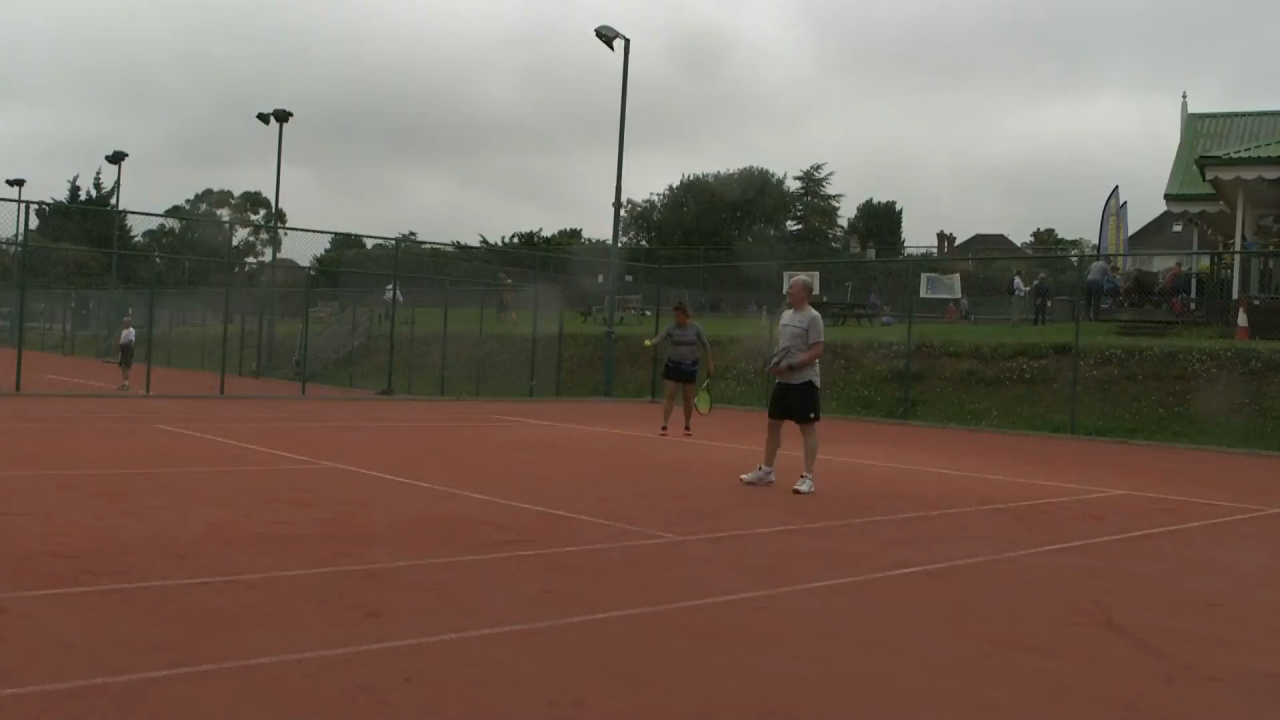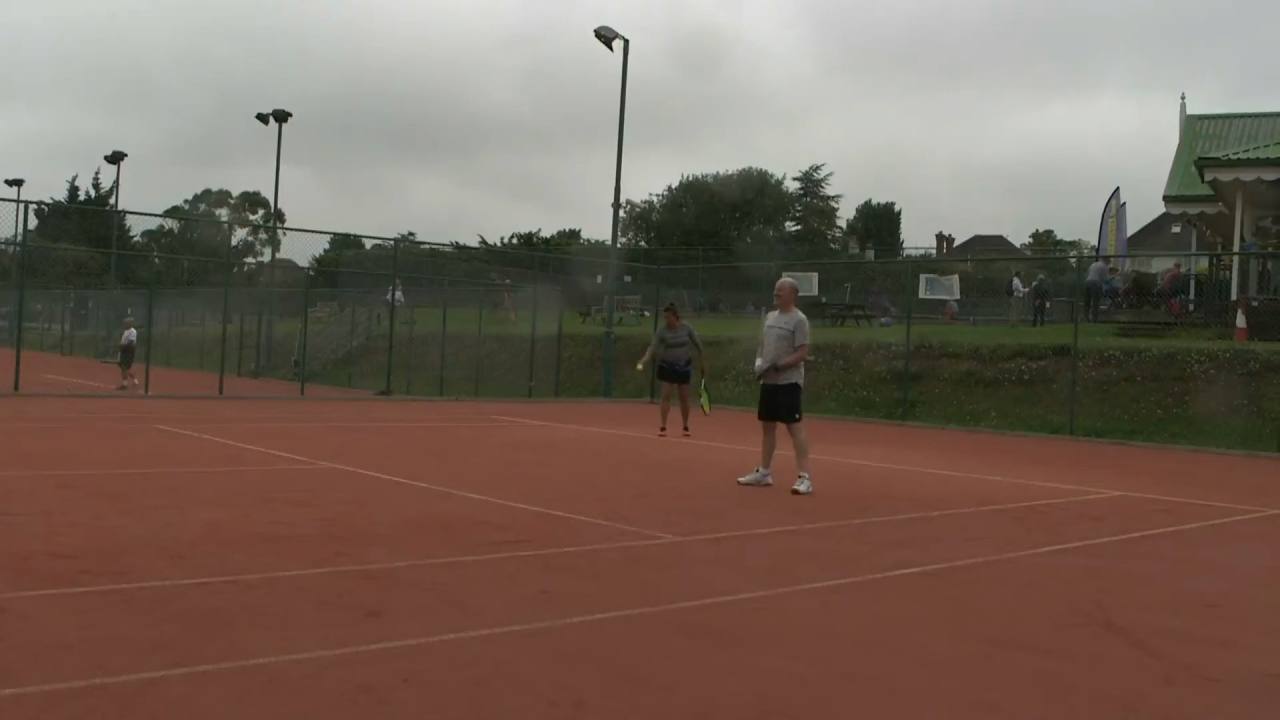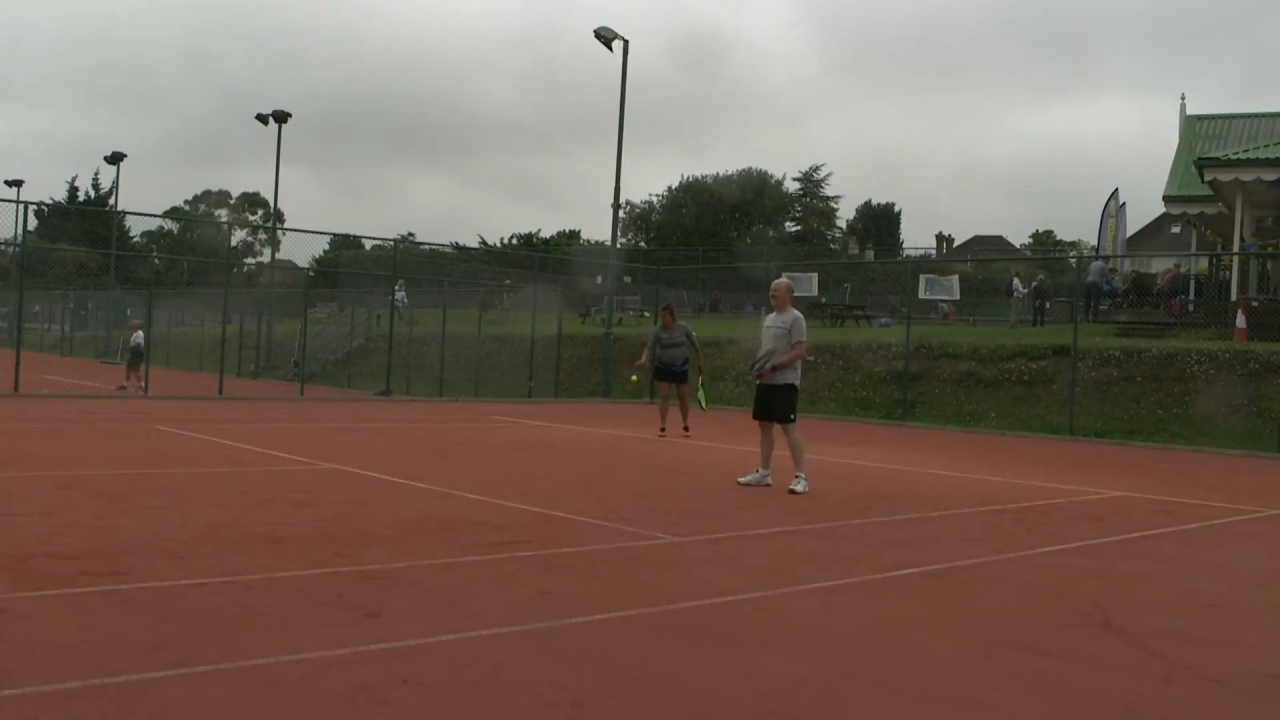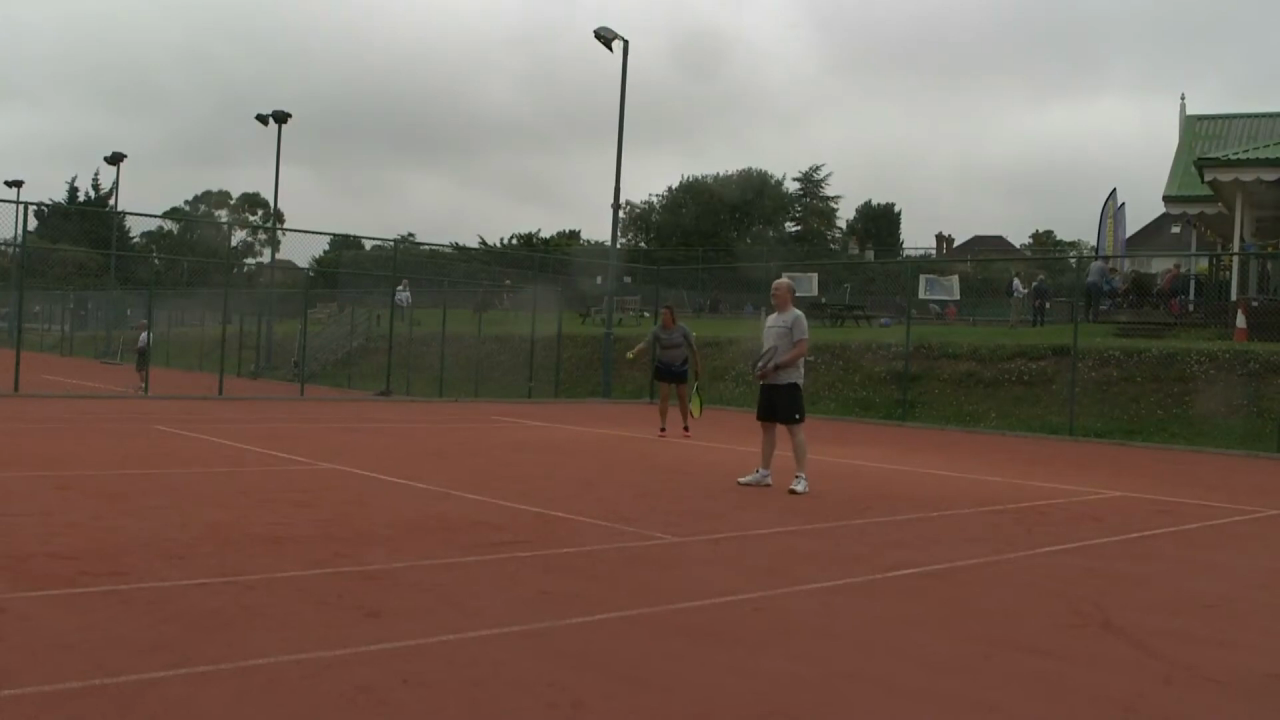
dt=0.3s
person 1, frame 1
left shoulder: (813, 317)
right shoulder: (785, 315)
left elbow: (817, 351)
left wrist: (790, 366)
right wrist: (775, 363)
left hip: (804, 382)
right hip: (783, 381)
left knee: (807, 428)
right knee: (773, 424)
left ankle: (807, 478)
right ankle: (766, 471)
person 1, frame 2
left shoulder: (799, 320)
right shoulder: (770, 316)
left elbow: (802, 354)
left wrist: (777, 367)
right wrist: (758, 363)
left hip: (788, 381)
right hip: (768, 381)
left knee: (794, 427)
right knee: (767, 426)
left ankle: (804, 477)
right ankle: (764, 472)
person 1, frame 3
left shoulder: (795, 318)
right shoulder: (769, 318)
left elbow: (799, 352)
left wrist: (773, 366)
right wrist: (757, 367)
left hip: (785, 382)
right hip: (765, 381)
left knee: (788, 427)
right knee: (765, 426)
left ankle: (800, 477)
right ankle: (763, 473)
person 1, frame 4
left shoulder: (796, 317)
right shoulder: (770, 319)
left elbow: (801, 350)
left wrist: (775, 366)
right wrist: (760, 368)
left hip: (788, 382)
right hip: (768, 382)
left knee: (794, 428)
right knee: (767, 426)
left ankle: (801, 477)
right ankle: (764, 473)
